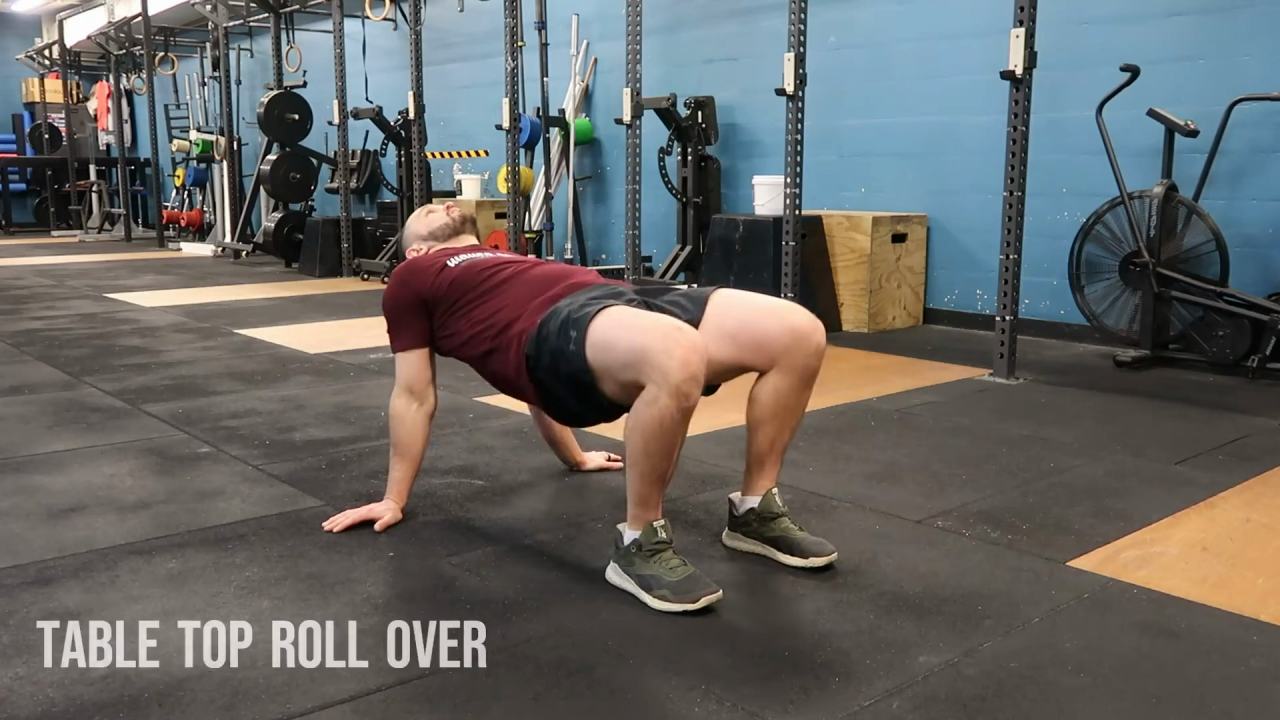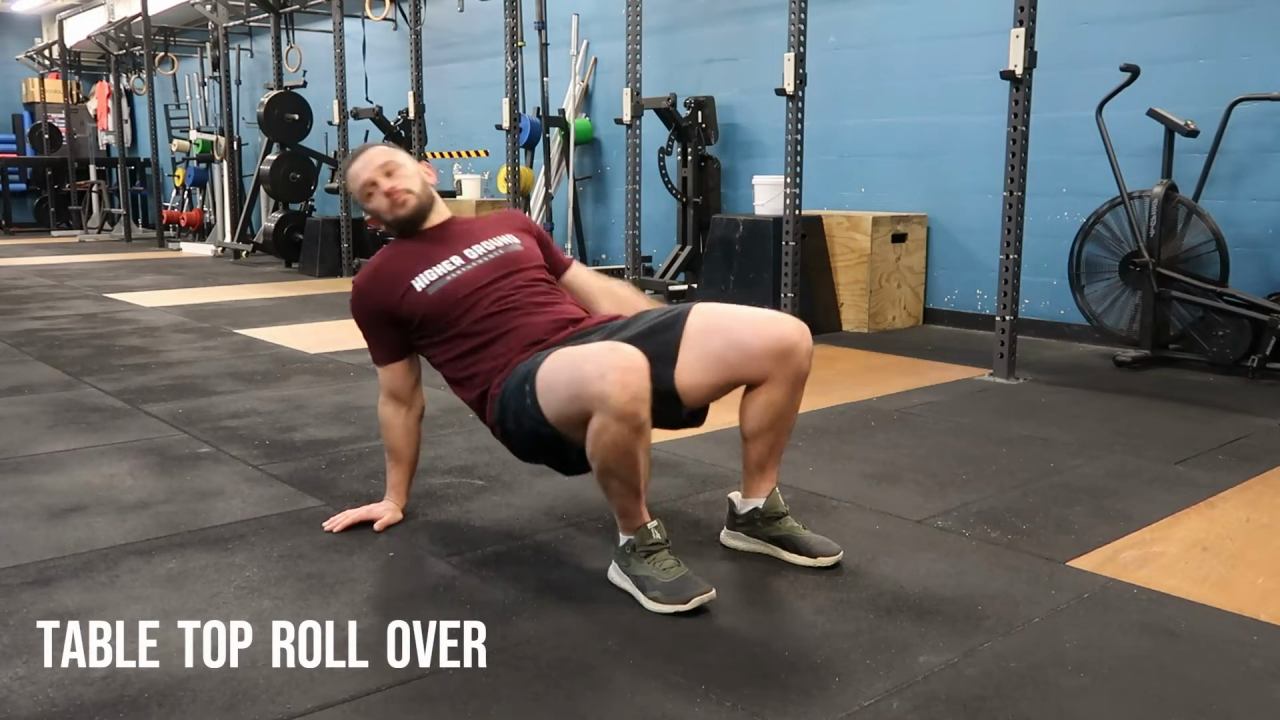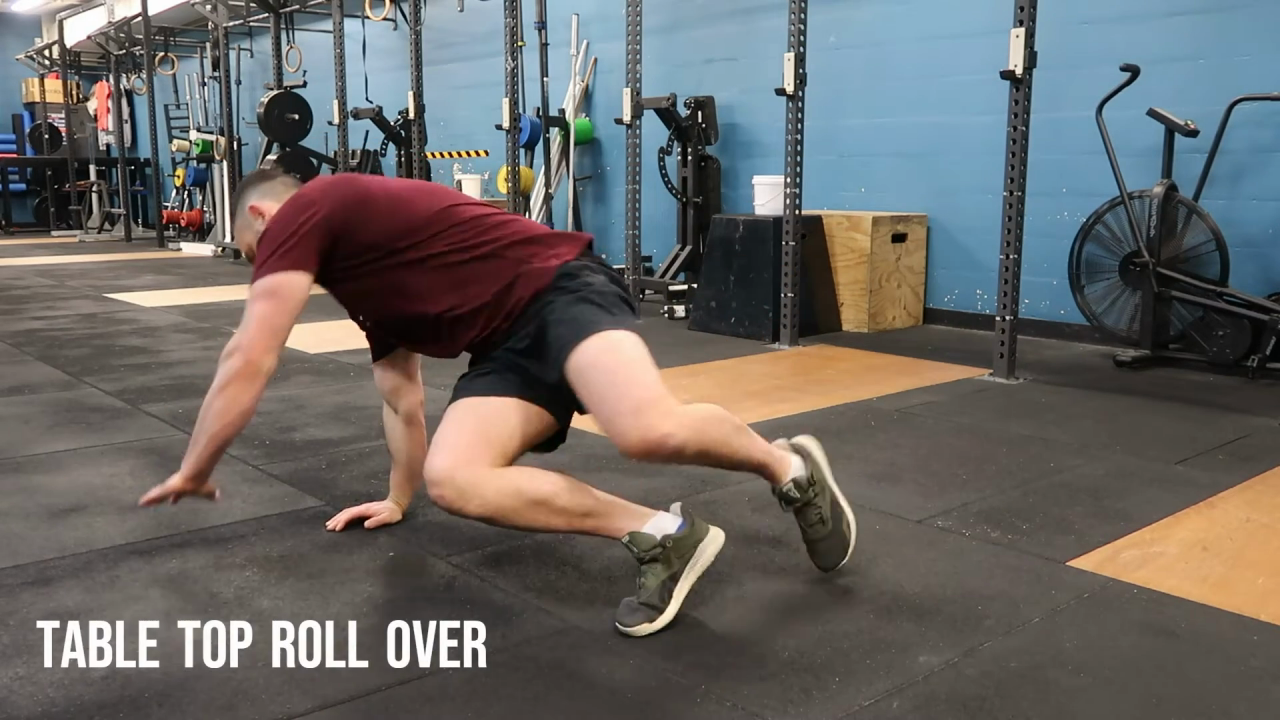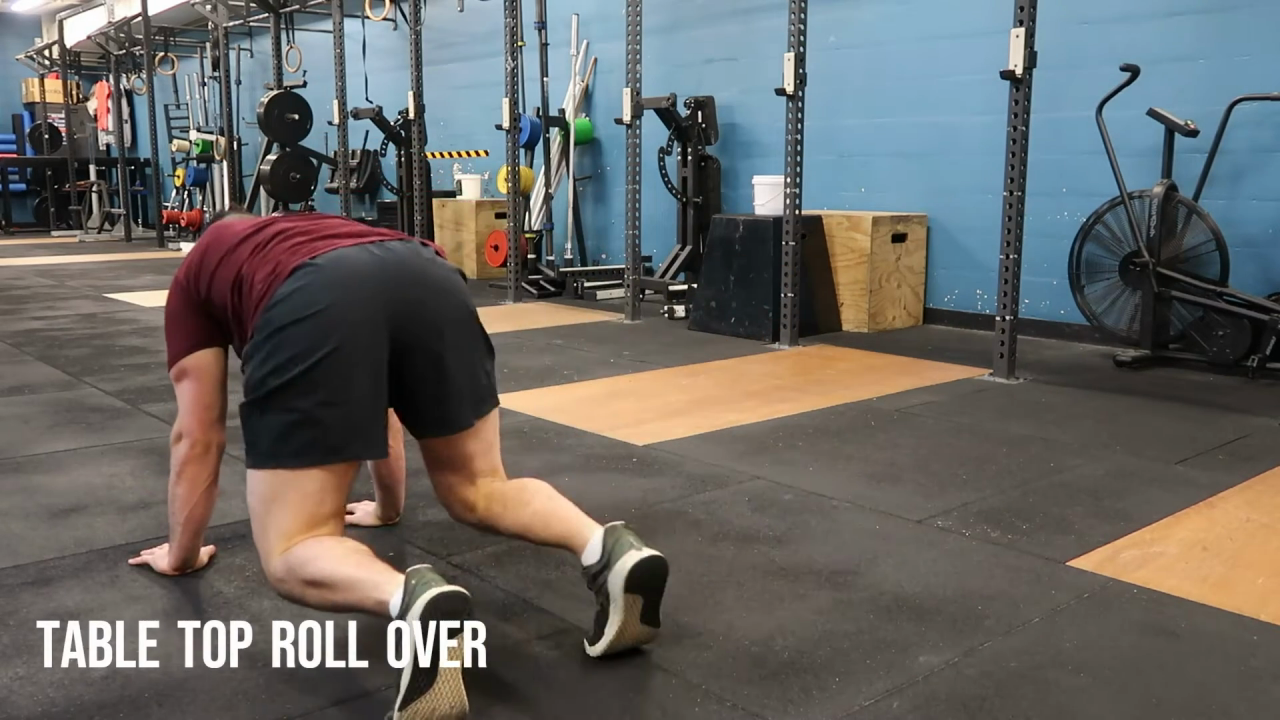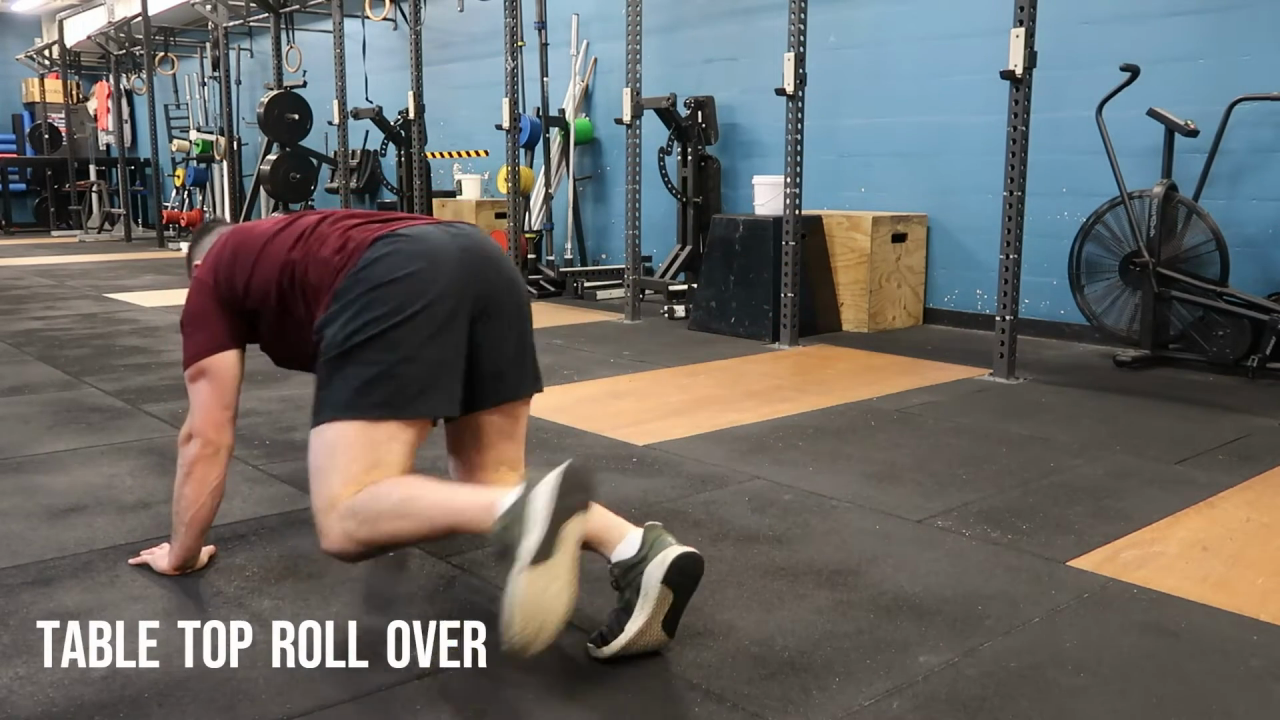
dt=1s
person 1, frame 1
left shoulder: (509, 265)
right shoulder: (413, 280)
left elbow: (531, 379)
right elbow: (415, 395)
right wrist: (394, 500)
right hip: (562, 329)
left knee: (799, 335)
right knee: (678, 360)
left ankle: (755, 512)
right ankle: (640, 545)
person 1, frame 2
left shoulder: (511, 226)
right shoulder: (381, 282)
left elbow: (595, 290)
right elbow: (400, 399)
left wrist: (686, 336)
right wrist: (395, 499)
left hip: (606, 336)
right hip: (528, 390)
left knee: (784, 340)
right knee: (619, 376)
left ankle: (755, 511)
right ankle: (638, 545)
person 1, frame 3
left shoulder: (305, 211)
right shoulder: (360, 280)
left elbow: (248, 365)
right elbow: (402, 397)
left wrist: (194, 471)
right wrist: (398, 499)
left hip: (559, 291)
right hip: (508, 347)
left knee: (650, 431)
right knee: (451, 478)
left ankle: (789, 469)
right ankle: (657, 534)
person 1, frame 4
left shoulder: (196, 274)
left elbow: (196, 437)
right elbow: (381, 402)
left wrist: (182, 553)
right wrist: (387, 508)
left hip: (317, 309)
left knee: (293, 554)
right knee: (477, 494)
left ankle: (413, 602)
right ankle: (609, 553)
person 1, frame 5
left shoulder: (215, 275)
left elbow: (207, 438)
right elbow: (389, 386)
left wrist: (182, 552)
right wrist: (394, 486)
left hip: (396, 280)
right hip: (479, 259)
left knee: (350, 522)
right knee: (492, 488)
left ankle: (528, 510)
right ankle: (640, 550)
